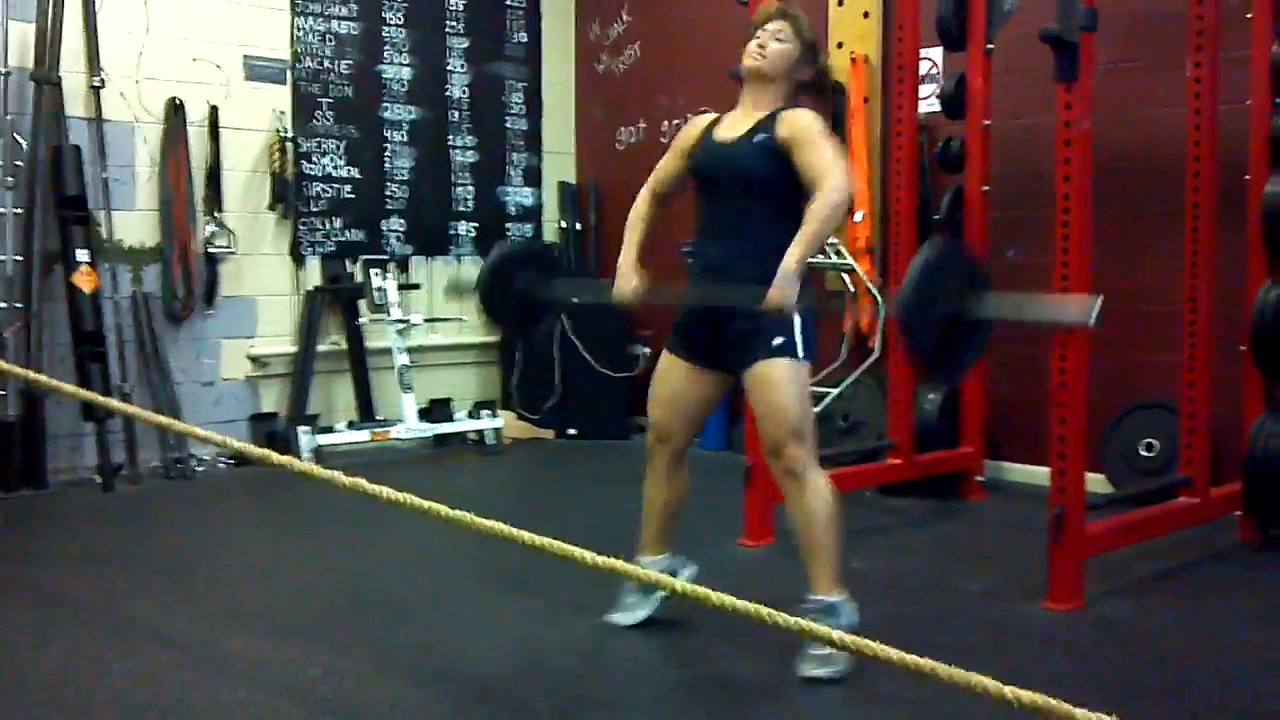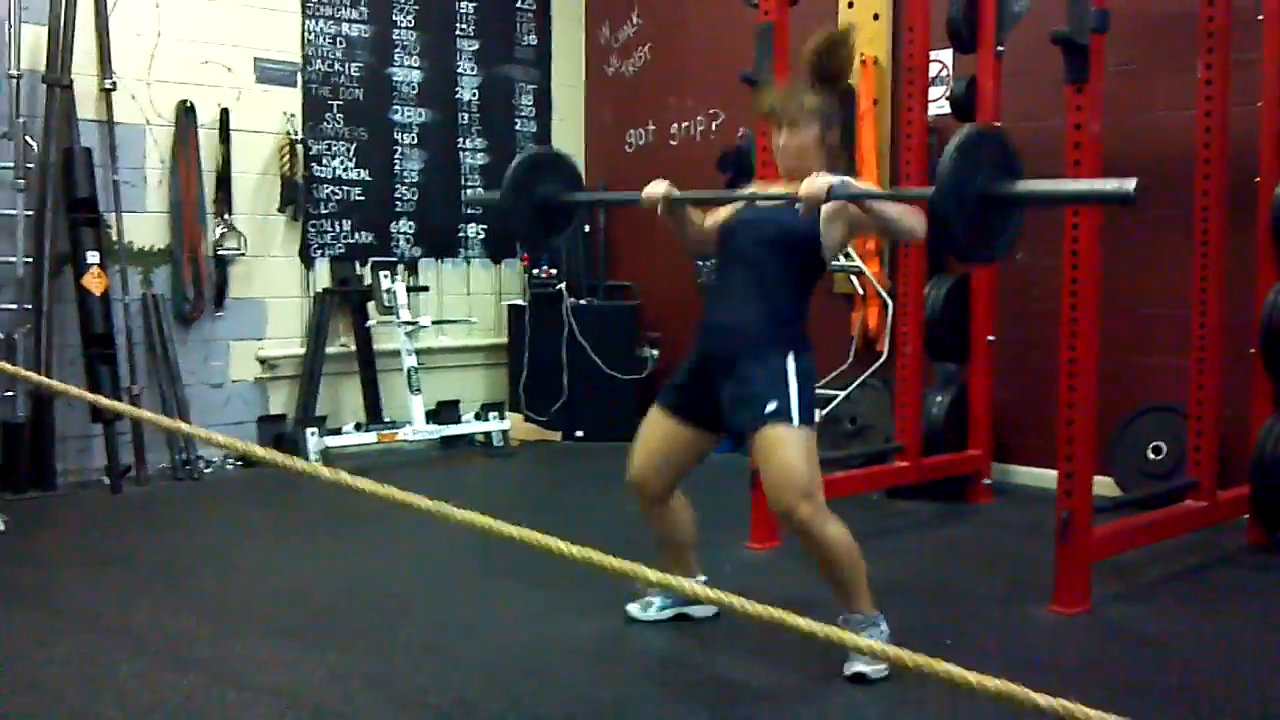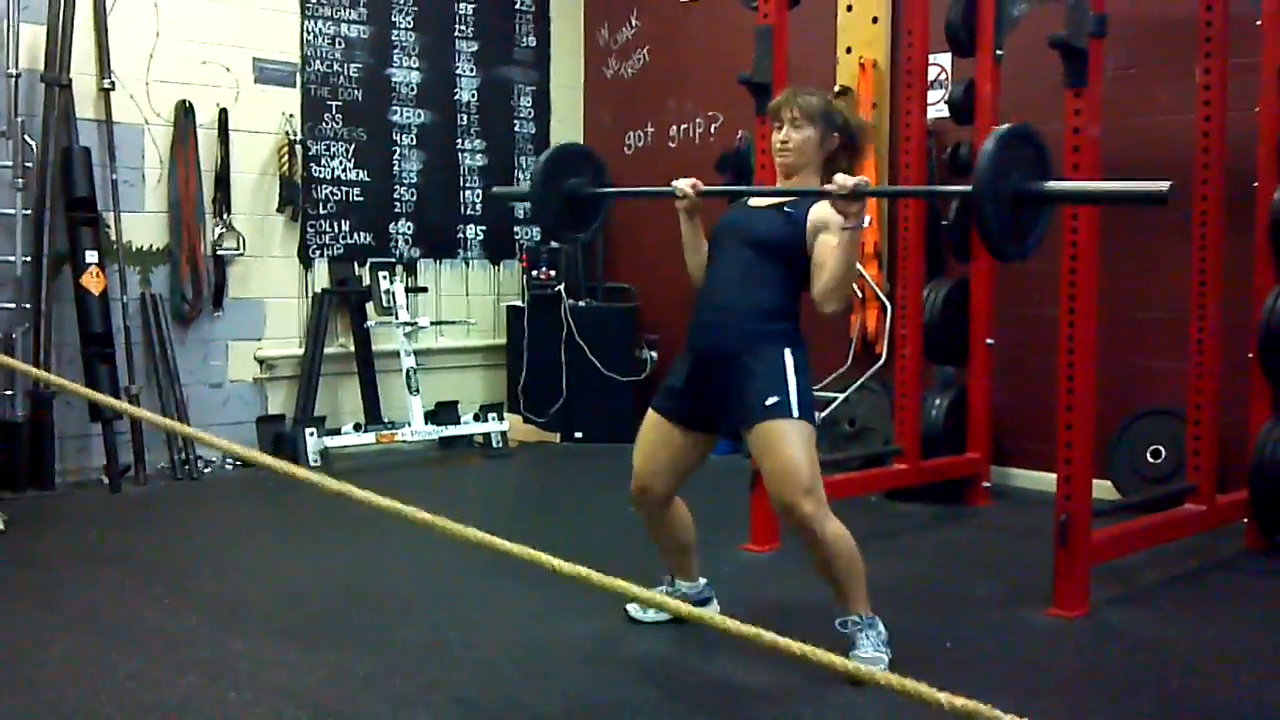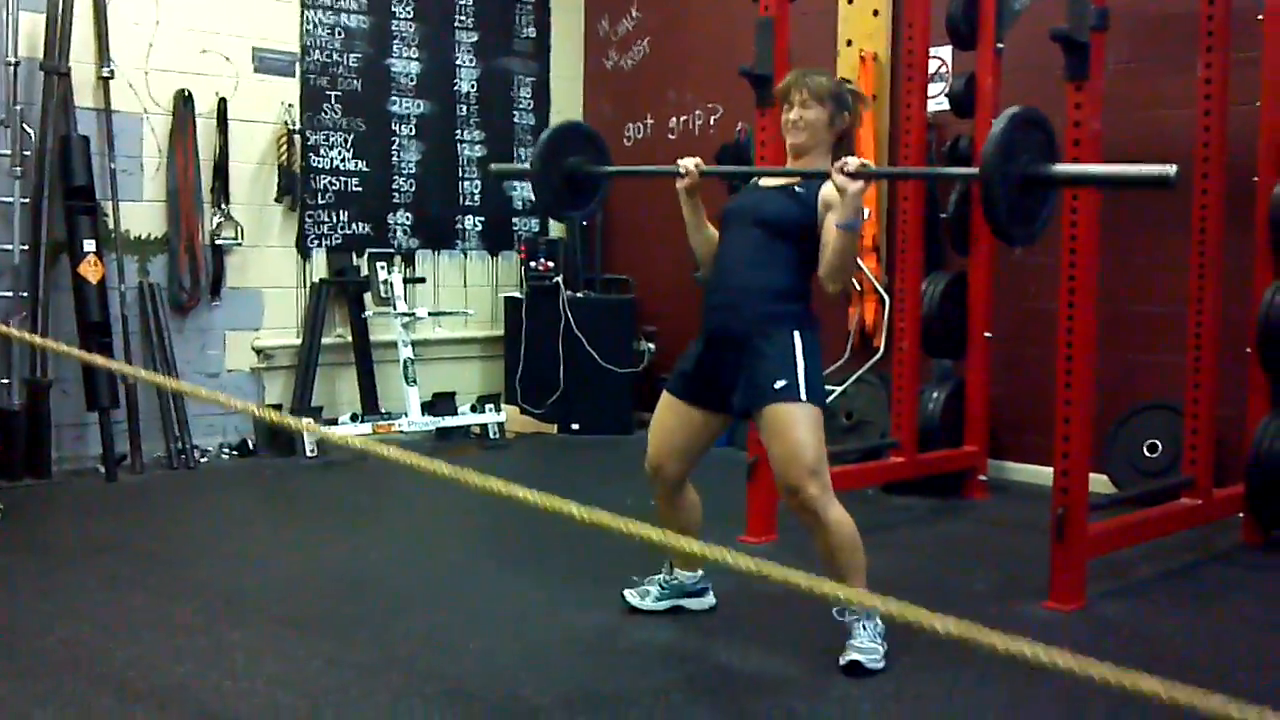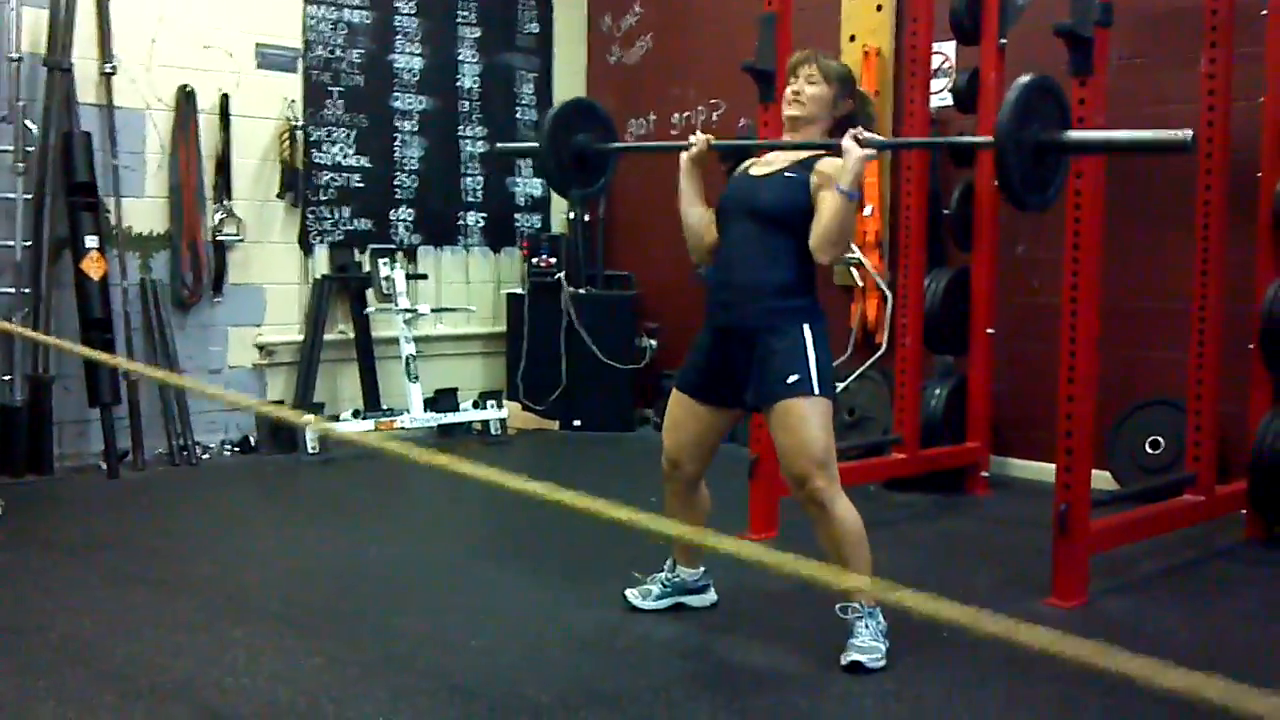
dt=0.2s
person 1, frame 1
left shoulder: (797, 123)
right shoulder: (704, 127)
left elbow: (837, 190)
right elbow: (651, 194)
left wrist: (791, 266)
right wrist: (629, 263)
left hip: (769, 309)
right hip: (704, 306)
left knee: (790, 451)
right knee: (664, 440)
left ankle: (831, 606)
right ankle: (658, 568)
person 1, frame 2
left shoulder: (836, 199)
right shoulder: (756, 198)
left elbow: (913, 227)
right elbow: (701, 235)
left wrist: (839, 193)
right wrist: (669, 204)
left hip: (770, 362)
right hip: (706, 360)
left knee: (799, 506)
right knee: (646, 481)
left ankle: (867, 621)
right ankle: (687, 586)
person 1, frame 3
left shoulder: (823, 213)
right shoulder: (748, 202)
left elbow: (830, 301)
left wrist: (850, 220)
right wrist: (689, 215)
left hip: (768, 360)
right hip: (698, 361)
left knee: (802, 506)
right knee: (647, 488)
left ankle: (864, 624)
right ankle: (689, 587)
person 1, frame 4
left shoulder: (832, 190)
right shoulder: (758, 183)
left elbow: (834, 280)
right elbow: (715, 260)
left wrist: (850, 205)
right wrist: (689, 196)
left hip: (778, 342)
right hip: (712, 341)
left knee: (806, 489)
right knee: (662, 468)
left ankle: (862, 617)
right ankle: (687, 578)
person 1, frame 5
left shoulder: (830, 169)
right shoulder: (750, 166)
left elbow: (826, 251)
right elbow: (703, 245)
left wrist: (851, 172)
right wrist: (689, 170)
left hip: (787, 335)
right hip: (719, 334)
left knee: (815, 483)
right knee: (678, 464)
left ankle: (865, 614)
right ankle: (688, 575)
